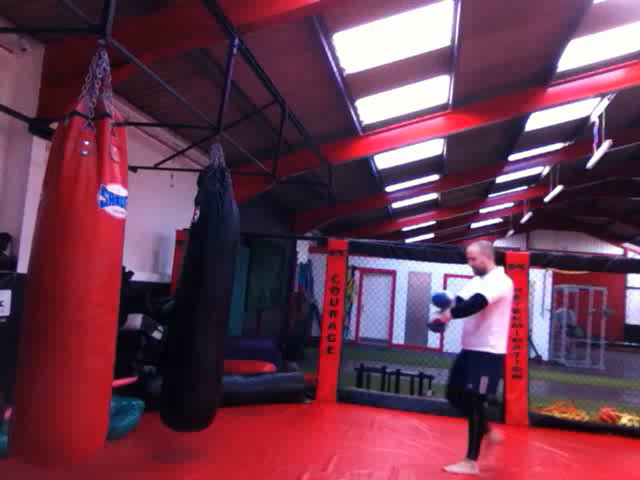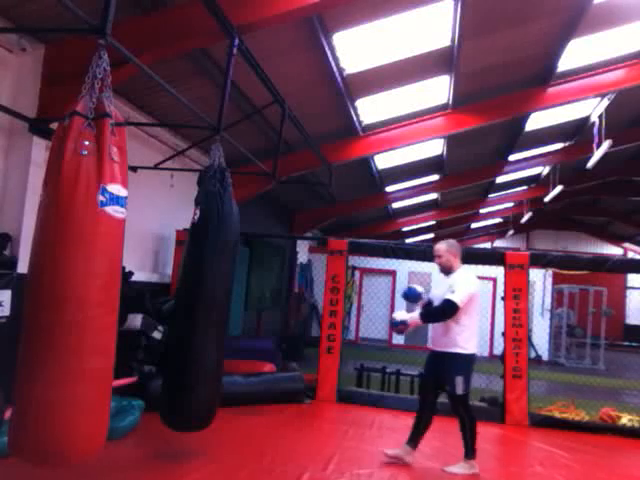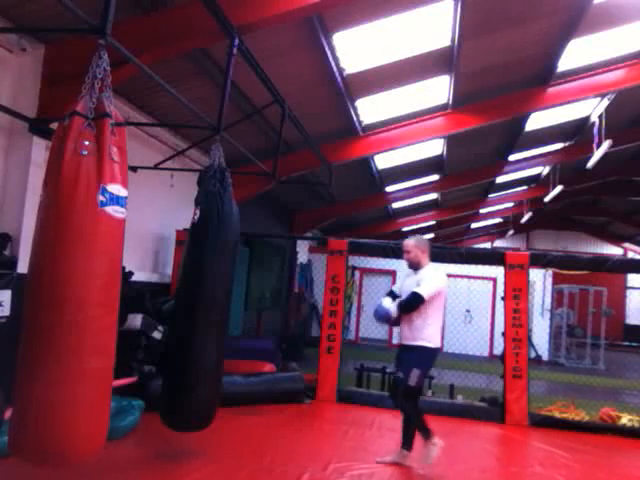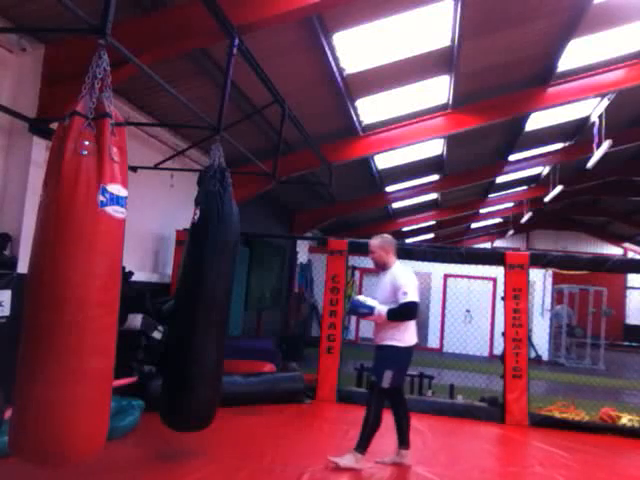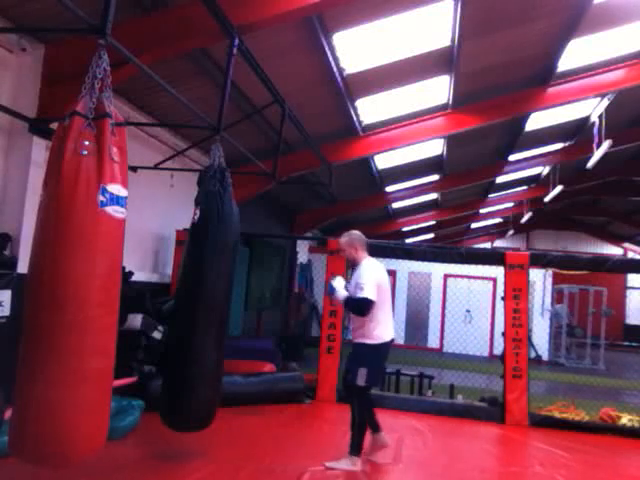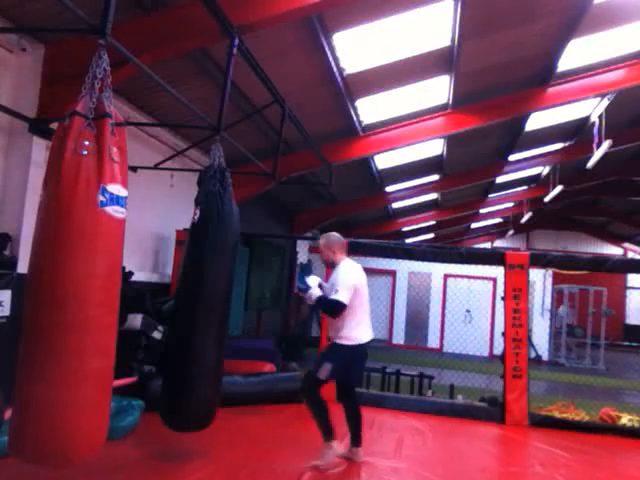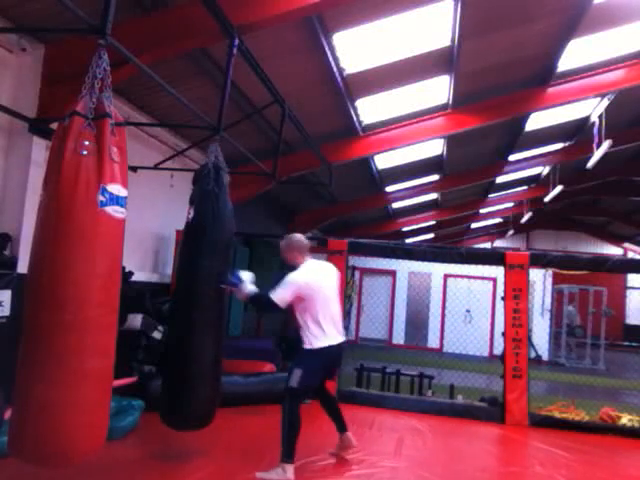
dt=0.3s
person 1, frame 1
left shoulder: (499, 281)
right shoulder: (477, 281)
left elbow: (474, 305)
right elbow: (461, 302)
left wrist: (447, 313)
right wrist: (446, 309)
left hip: (487, 353)
right hip: (469, 350)
left knee: (475, 402)
right knee: (454, 393)
left ankle: (471, 461)
right ankle: (486, 432)
person 1, frame 2
left shoulder: (465, 279)
right shoulder: (447, 280)
left elbow: (446, 310)
right elbow: (430, 305)
left wrist: (416, 318)
right wrist: (409, 317)
left hip: (458, 354)
right hip: (439, 351)
left knee: (459, 405)
right knee: (426, 399)
left ankle: (470, 461)
right ankle: (408, 450)
person 1, frame 3
left shoulder: (433, 276)
right shoulder: (409, 275)
left elbow: (411, 303)
right elbow: (391, 297)
left wrist: (396, 307)
left hip: (422, 347)
right hip: (407, 344)
left knee: (399, 394)
right knee: (408, 397)
left ankle: (430, 439)
right ankle: (405, 452)
person 1, frame 4
left shoulder: (402, 275)
right shoulder: (385, 274)
left elbow: (410, 311)
left wrist: (381, 314)
right wrist: (365, 307)
left hip: (396, 347)
right hip: (387, 345)
left knee: (375, 398)
right knee: (395, 397)
left ankle: (357, 456)
right ankle: (403, 452)
person 1, frame 5
left shoulder: (367, 271)
right shoulder: (370, 267)
left elbow: (361, 307)
left wrist: (340, 295)
right wrist: (346, 292)
left hip: (371, 343)
right hip: (372, 340)
left knee: (356, 395)
right knee: (357, 391)
left ankle: (354, 458)
right ankle: (378, 435)
person 1, frame 6
left shoulder: (344, 273)
right shoulder: (351, 268)
left elbow: (334, 309)
left wrist: (313, 293)
right wrist: (322, 288)
left hip: (347, 344)
right hip: (357, 342)
left knee: (310, 387)
right knee: (347, 393)
left ankle: (331, 444)
right ankle: (354, 448)
person 1, frame 7
left shoulder: (300, 278)
right shoulder: (329, 269)
left elbow: (267, 304)
left wrist: (246, 289)
left hip: (317, 349)
right hip: (335, 343)
left knee: (291, 400)
right knee: (319, 390)
right ankle: (345, 437)
